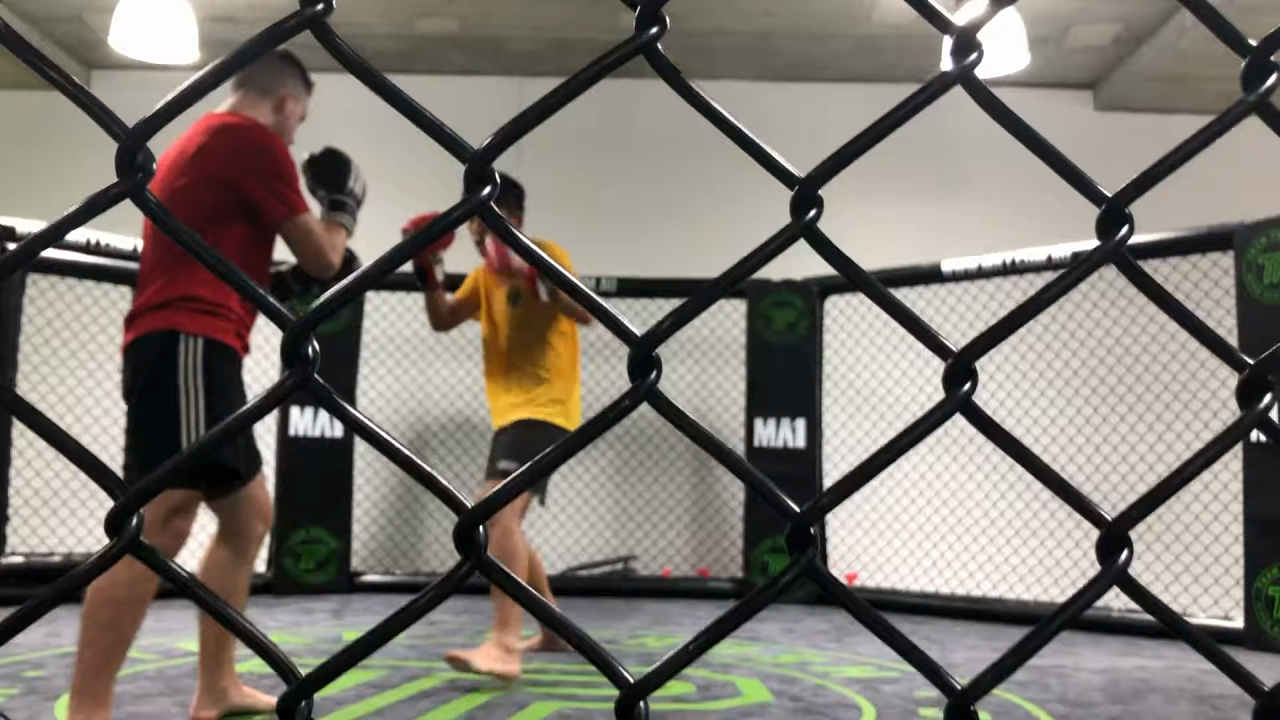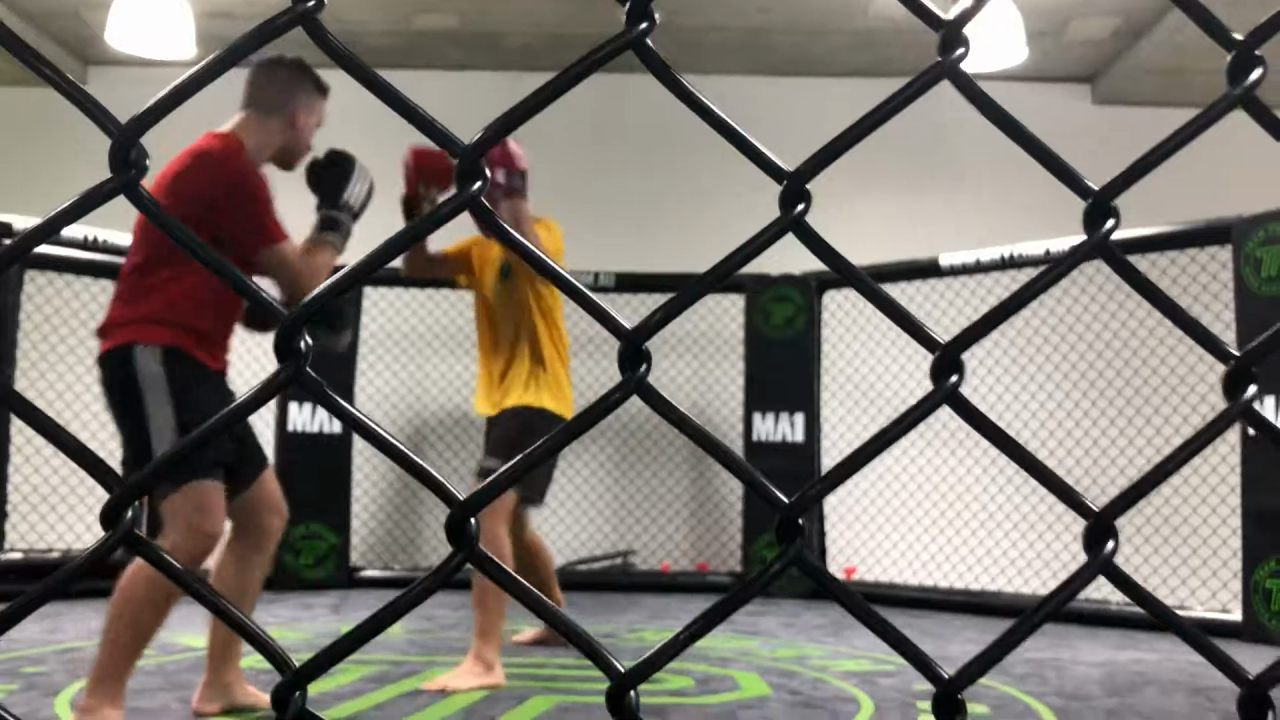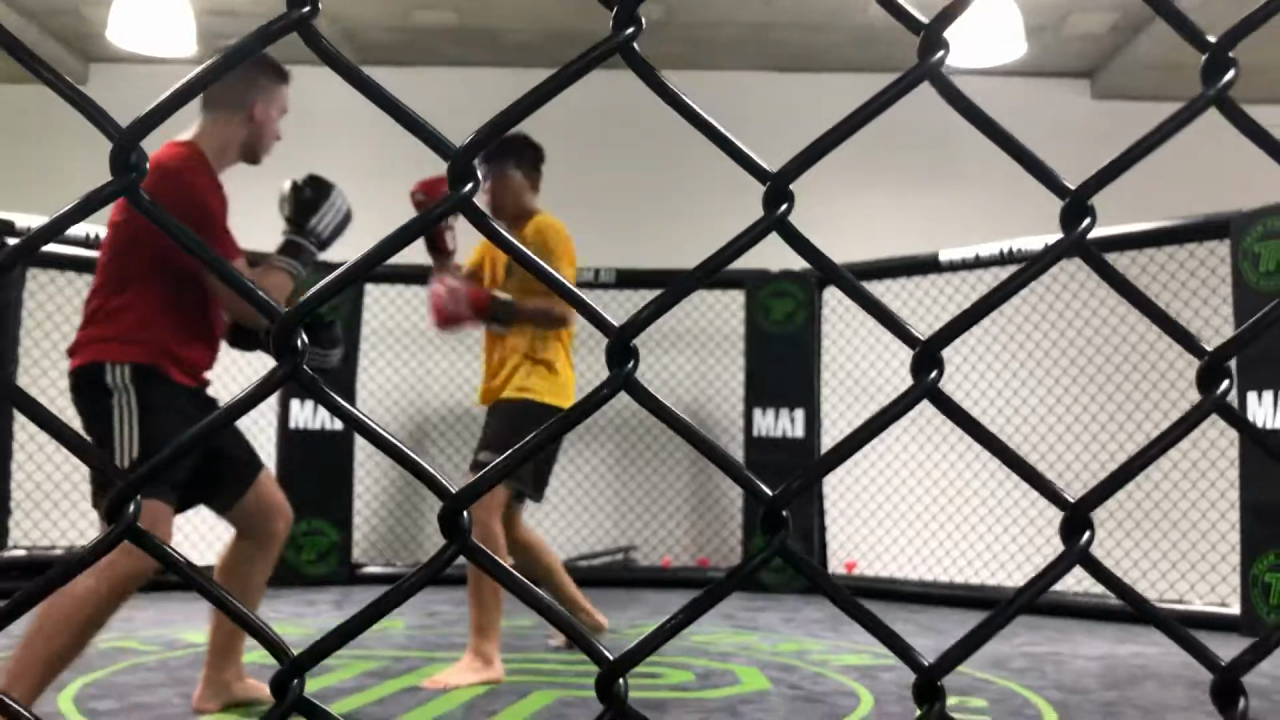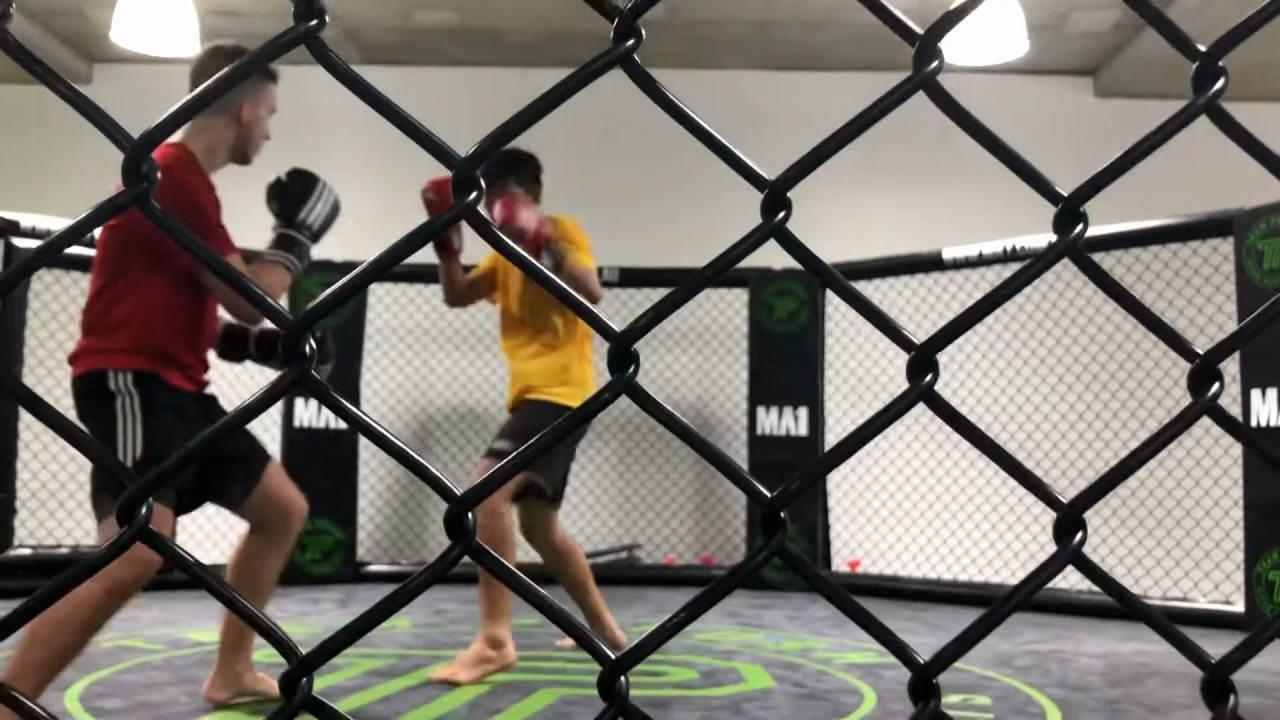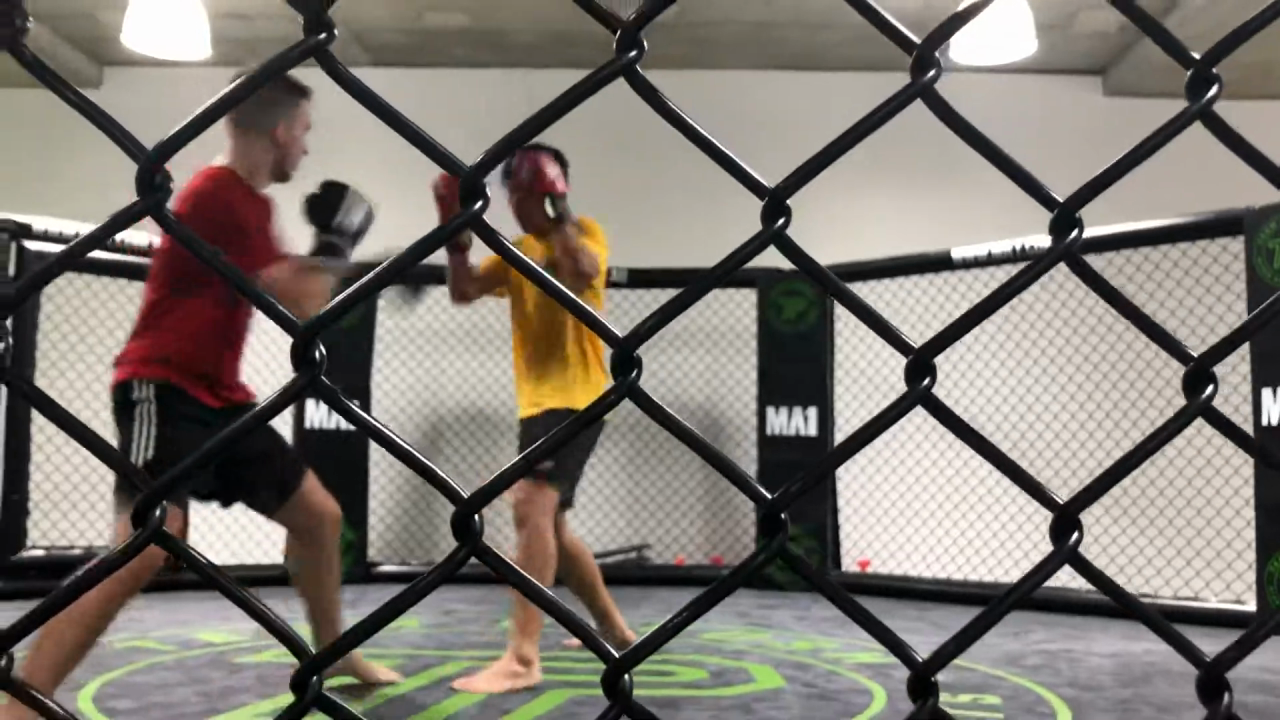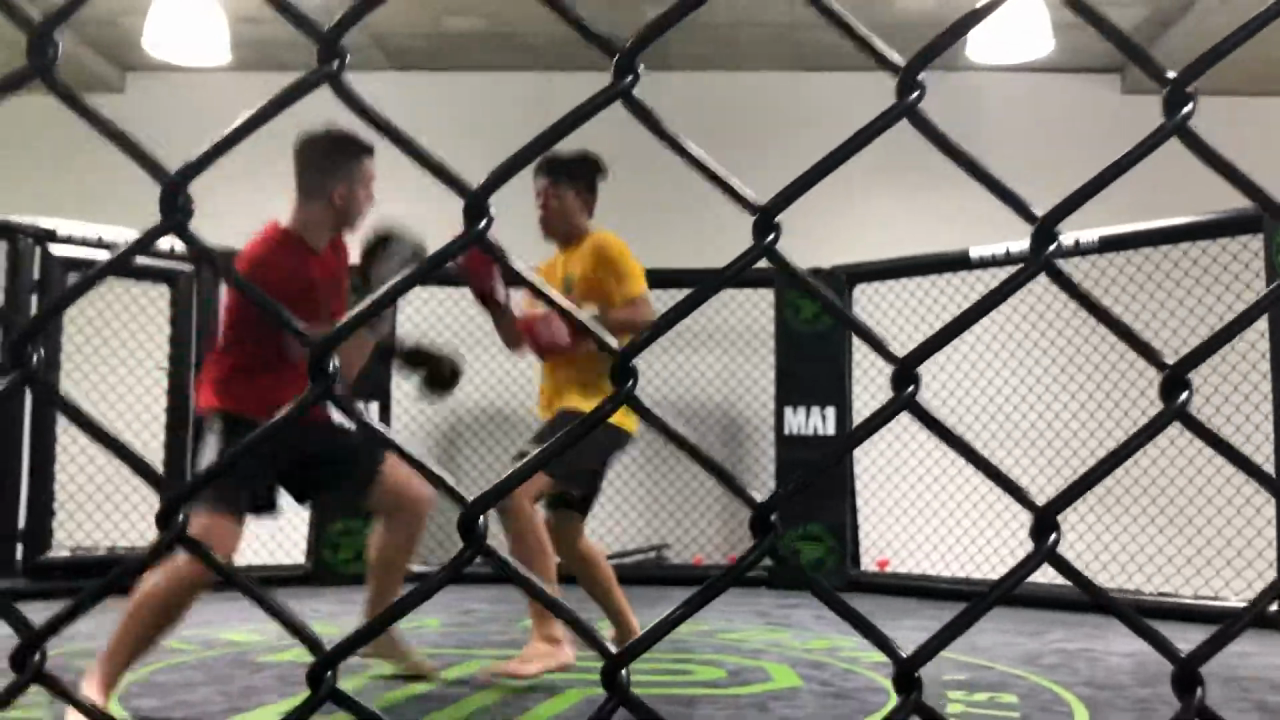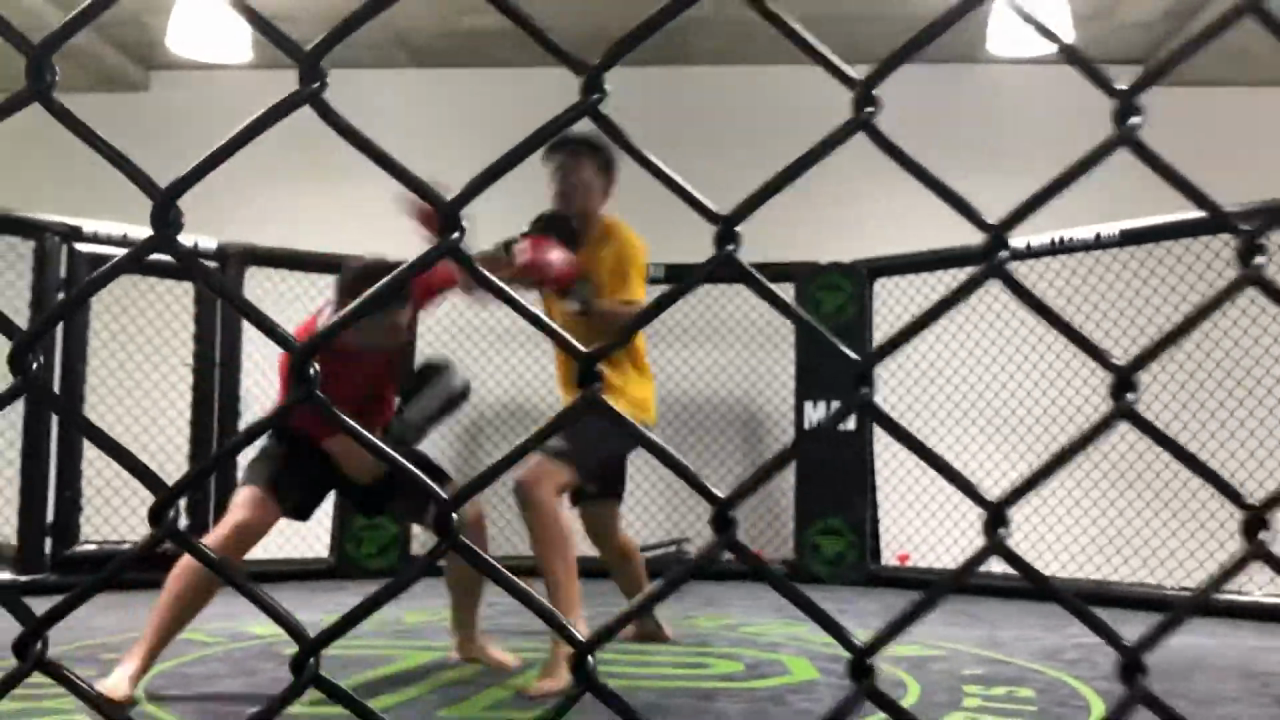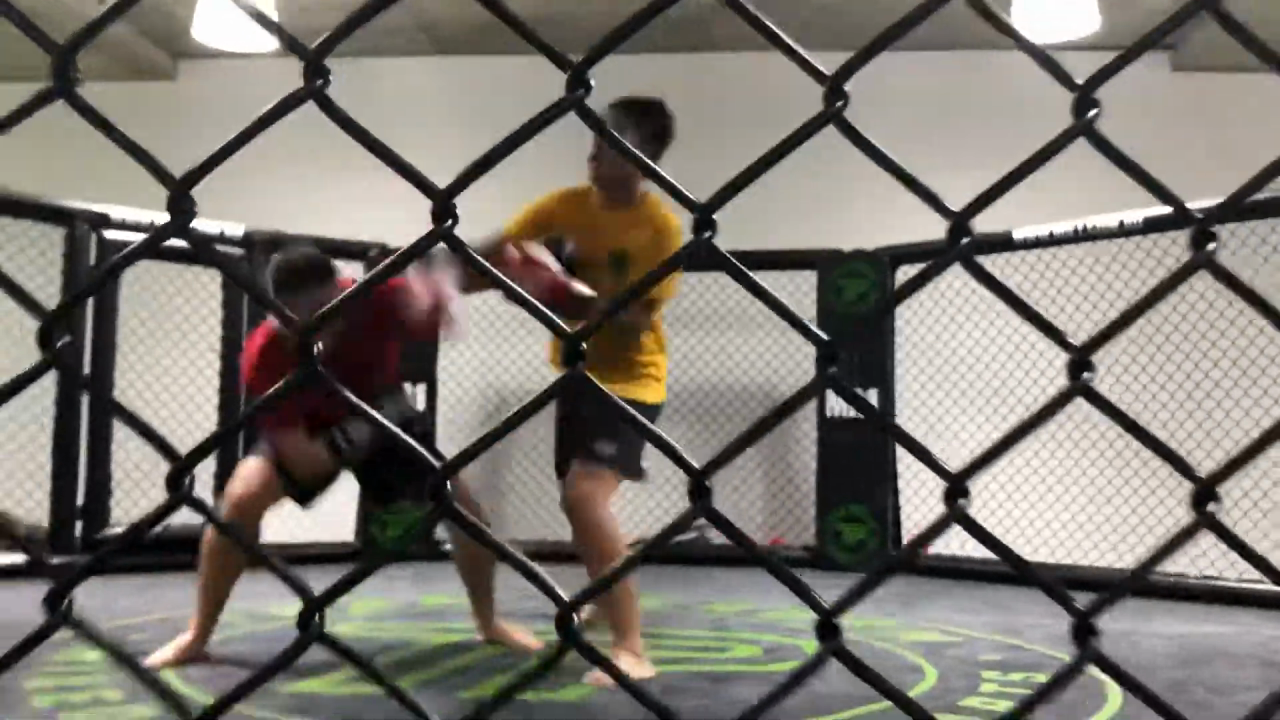
dt=0.2s
person 1, frame 1
left shoulder: (204, 142)
right shoulder: (249, 137)
right elbow: (322, 259)
right wrist: (343, 201)
left hip: (186, 347)
right hip: (188, 343)
left knee: (248, 515)
right knee: (164, 520)
person 1, frame 2
left shoulder: (216, 162)
right shoulder: (226, 164)
right elbow: (301, 282)
left wrist: (284, 316)
right wrist: (340, 212)
left hip: (187, 360)
right hip: (156, 356)
left knee: (265, 515)
right knee: (198, 522)
person 1, frame 3
left shoulder: (194, 175)
right shoulder: (180, 174)
right elbow: (252, 303)
right wrist: (306, 238)
left hip: (174, 380)
right hip: (128, 374)
left knee: (270, 516)
right knee: (141, 549)
person 1, frame 4
left shoulder: (185, 179)
right shoulder: (173, 176)
right elbow: (250, 301)
left wrist: (252, 345)
right wrist: (297, 231)
left hip: (177, 385)
right hip: (129, 381)
left knee: (284, 508)
right knee: (139, 552)
person 1, frame 5
left shoulder: (250, 203)
right shoulder: (215, 197)
left elbow: (283, 286)
right elbow: (295, 306)
right wrist: (337, 239)
left hip: (219, 396)
right hip: (163, 391)
left knee: (320, 516)
right knee: (146, 548)
left ankle: (330, 652)
person 1, frame 6
left shoulder: (329, 246)
right shoulder: (273, 263)
right elbow: (336, 369)
left hip: (300, 417)
right hip: (238, 419)
left knee: (412, 498)
right knee: (204, 555)
left ankle: (381, 633)
person 1, frame 7
left shoulder: (395, 296)
right shoulder: (309, 361)
left elbow: (457, 272)
right elbow: (360, 465)
right wrist: (416, 415)
left hip: (378, 435)
right hip: (304, 443)
left knee: (469, 520)
right knee: (235, 531)
left ankle: (468, 640)
right ankle: (136, 661)
person 1, frame 8
left shoulder: (367, 297)
right shoulder: (264, 358)
right elbow: (302, 459)
right wrist: (353, 435)
left hip: (381, 423)
right hip: (315, 437)
left knee: (463, 509)
right knee: (240, 502)
left ankle: (489, 622)
right ankle: (199, 634)
person 2, frame 1
left shoulder: (547, 255)
right shoulder: (485, 274)
left elbow: (584, 312)
right elbow: (442, 320)
left wrist: (534, 278)
right wrist: (427, 269)
left hip: (546, 410)
right hip: (509, 412)
left knee: (500, 509)
right knee: (503, 524)
left ankle: (504, 645)
right ankle: (553, 629)
person 2, frame 2
left shoulder: (537, 230)
right shoulder: (479, 247)
left elbow: (535, 250)
right elbow: (418, 268)
left wrist: (507, 185)
right wrist: (417, 208)
left hip: (538, 399)
right hip: (501, 401)
left knee: (492, 512)
right knee: (513, 521)
left ankle: (484, 660)
right ankle: (556, 620)
person 2, frame 3
left shoulder: (548, 234)
right shoulder: (494, 243)
left elbow: (559, 312)
right elbow: (449, 287)
left wrist: (490, 309)
right wrist: (436, 231)
left hip: (535, 391)
right hip: (505, 392)
left knee: (482, 506)
right knee: (505, 521)
left ankle: (483, 656)
right ankle: (583, 615)
person 2, frame 4
left shoulder: (562, 232)
right shoulder: (503, 253)
left elbow: (591, 290)
right elbow: (457, 295)
left wrist: (543, 244)
right wrist: (445, 237)
left hip: (556, 393)
right hip: (533, 395)
left knee: (489, 491)
right knee: (538, 521)
left ankle: (493, 640)
right ankle: (604, 628)
person 2, frame 5
left shoulder: (581, 231)
right shoulder: (517, 250)
left elbow: (585, 274)
right elbow: (462, 291)
left wrist: (556, 209)
right wrist: (456, 233)
left hip: (573, 399)
right hip: (538, 401)
left knee: (531, 507)
right knee: (552, 524)
left ankle: (521, 658)
right ankle: (614, 628)
person 2, frame 6
left shoulder: (607, 252)
right shoulder: (550, 268)
left elbow: (642, 318)
right elbow: (515, 340)
right wrist: (490, 299)
left hip: (598, 408)
right hip: (566, 408)
left knee: (514, 495)
right knee: (563, 530)
left ankle: (549, 638)
right ankle: (628, 628)
person 2, frame 7
left shoulder: (620, 244)
left elbow: (624, 323)
right elbow: (494, 270)
left wrist: (568, 288)
left hip: (616, 400)
left knee: (535, 486)
right knee: (600, 520)
left ankle: (572, 640)
right ankle: (649, 622)
person 2, frame 8
left shoulder: (662, 231)
right shoulder: (564, 207)
left elbow: (638, 325)
right elbow: (489, 253)
left hip: (631, 384)
right hip: (576, 381)
left knee: (583, 497)
right knee: (587, 499)
left ankle: (630, 648)
right ankle: (610, 608)
